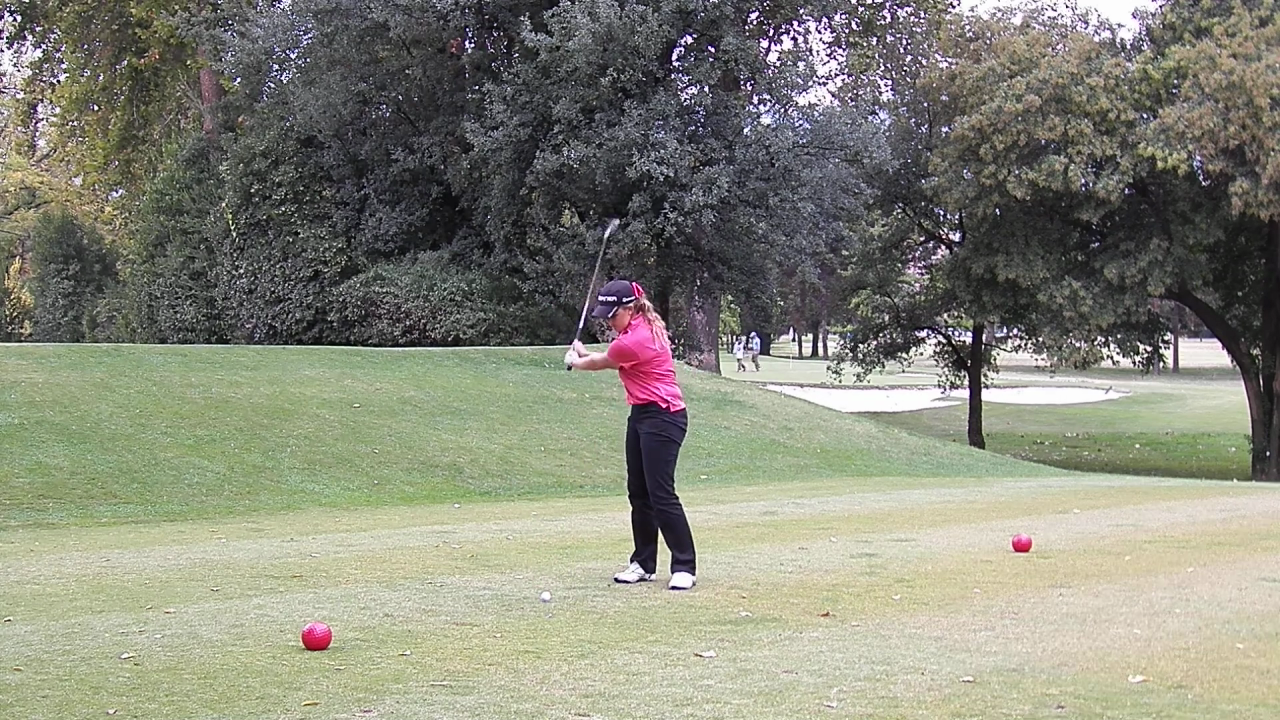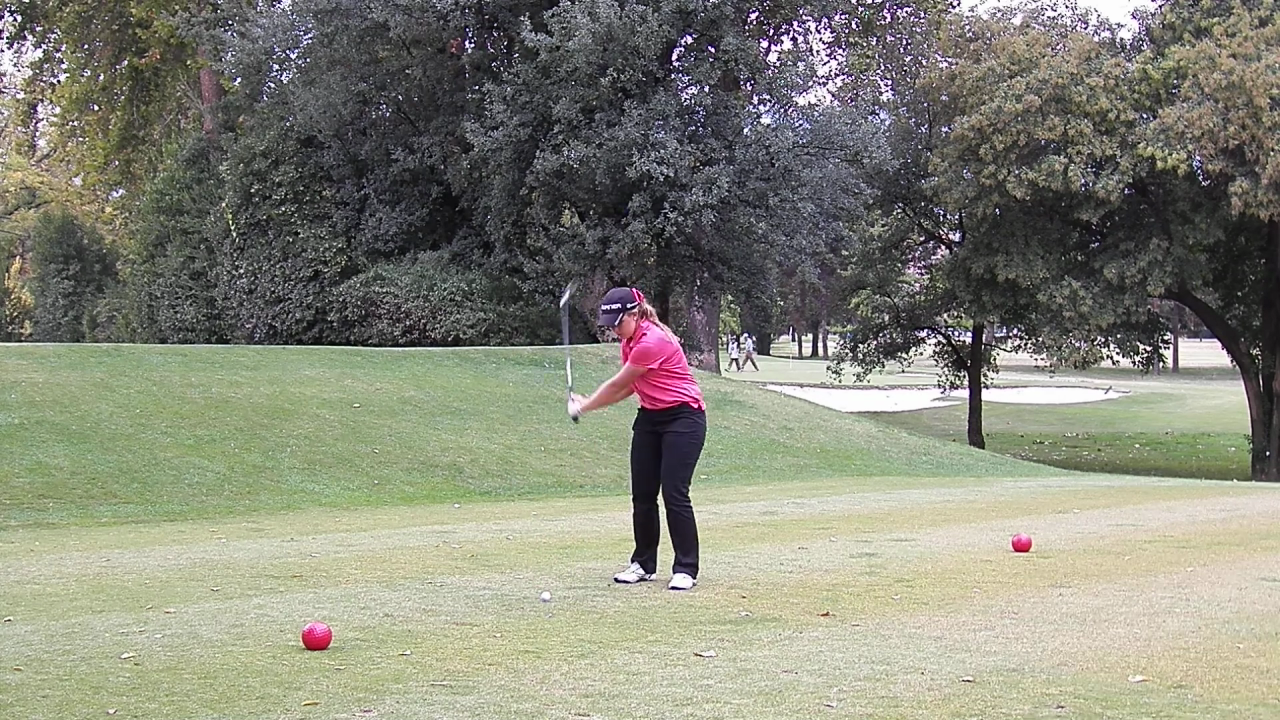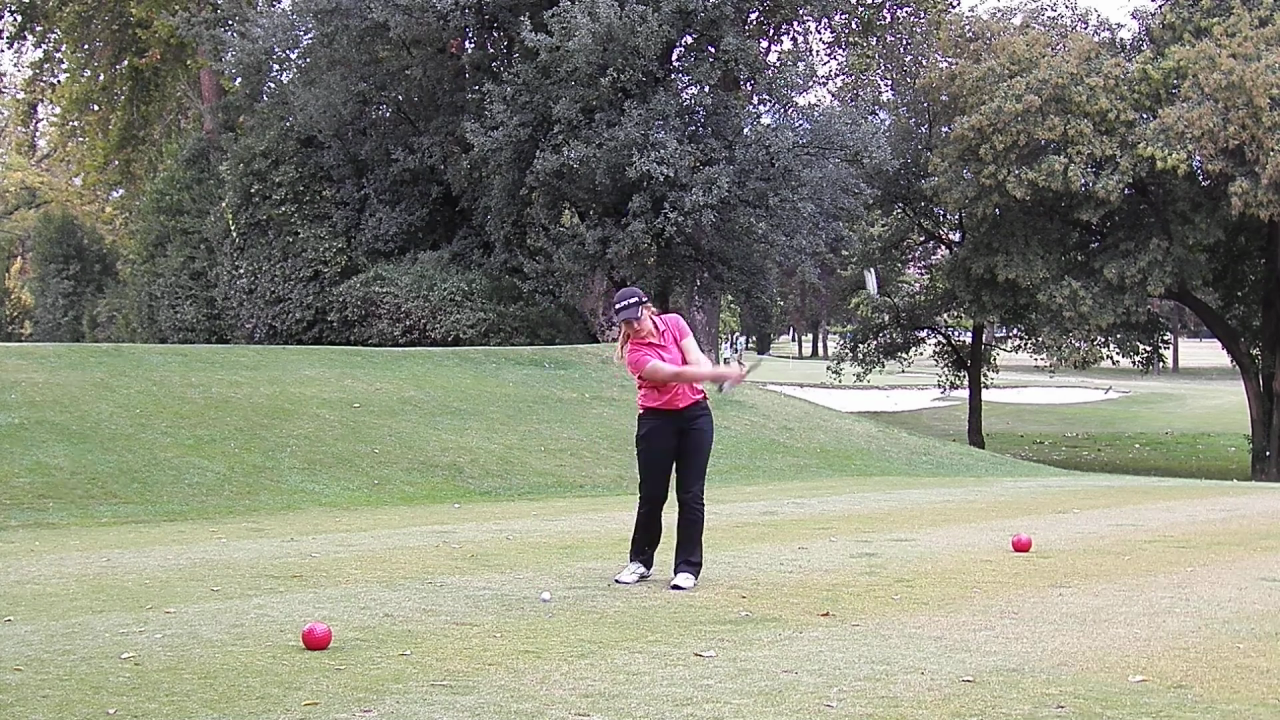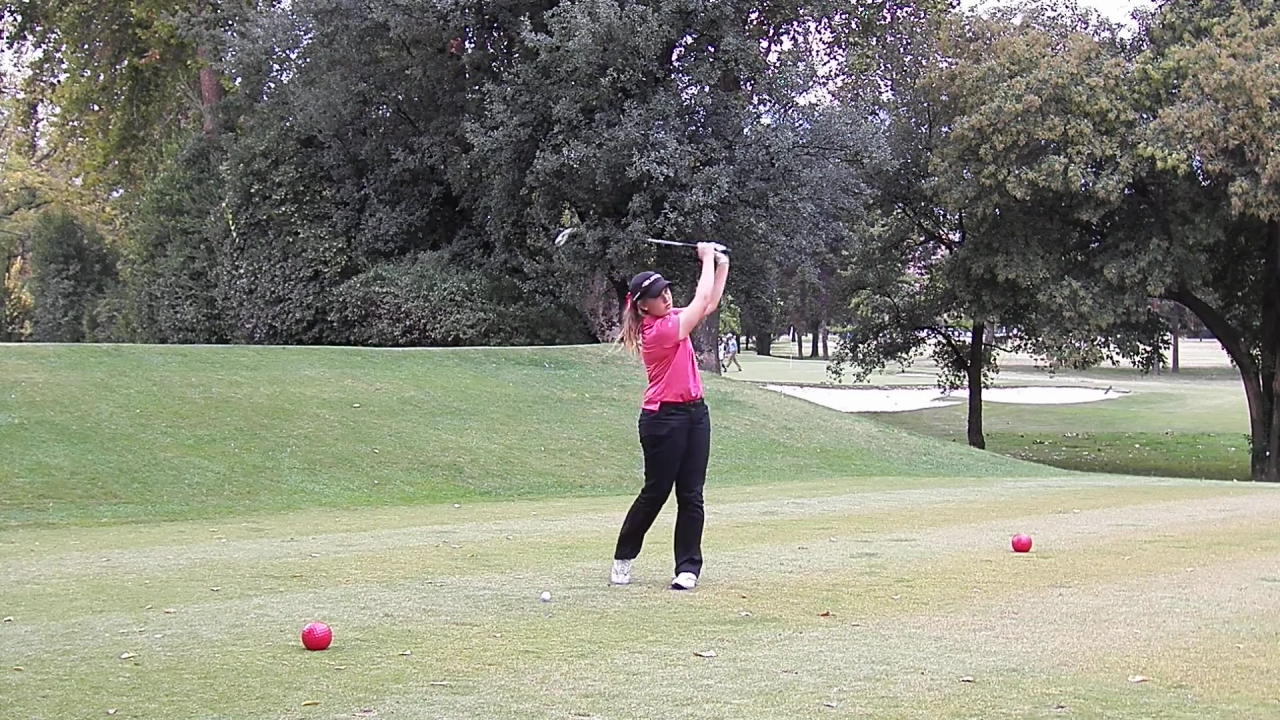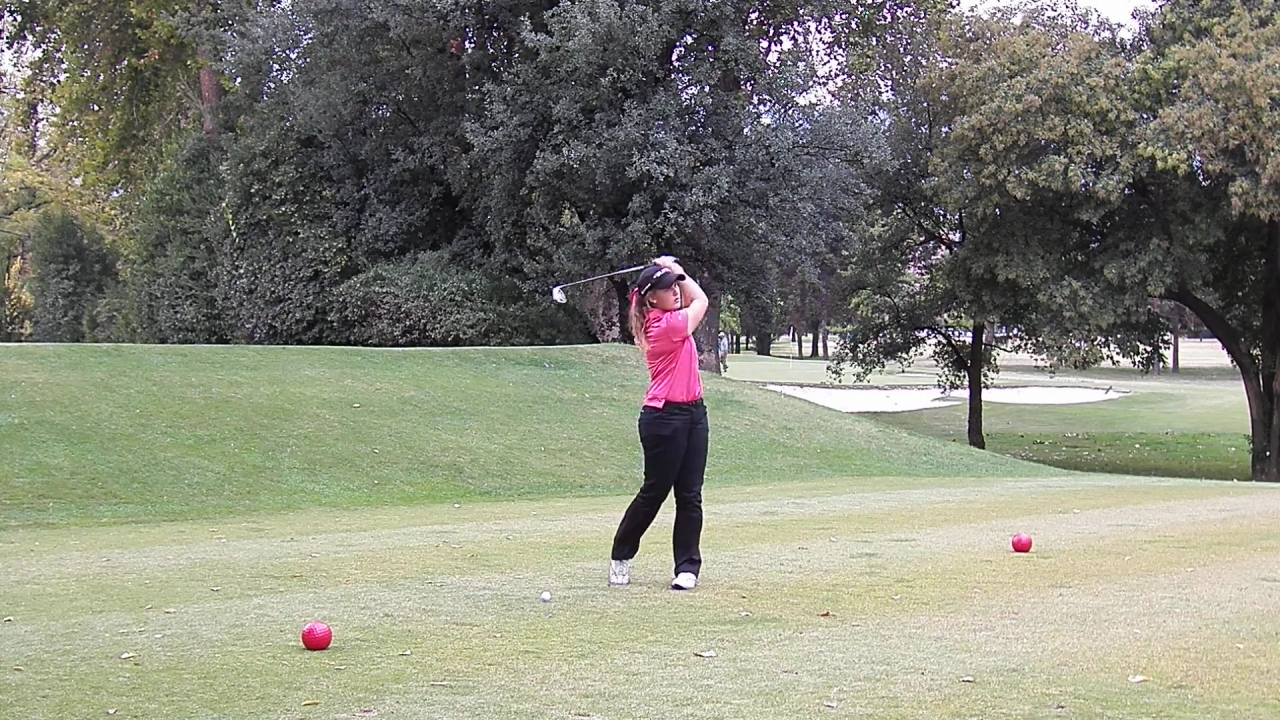
dt=0.3s
person 1, frame 1
left shoulder: (633, 342)
right shoulder: (643, 328)
left elbow: (601, 363)
right elbow: (613, 359)
left wrist: (576, 361)
right wrist: (583, 354)
left hip: (662, 419)
right hip: (643, 416)
left knee: (661, 493)
right knee: (638, 492)
left ankle: (684, 566)
right ankle: (643, 562)
person 1, frame 2
left shoulder: (653, 341)
right shoulder: (631, 342)
left elbow: (618, 385)
right elbow: (626, 389)
left wrist: (585, 406)
right wrist: (588, 402)
left hip: (683, 419)
right hip: (650, 418)
left knee: (674, 494)
right knee: (642, 494)
left ankle: (686, 568)
right ankle: (643, 563)
person 1, frame 3
left shoulder: (672, 323)
right shoulder: (633, 352)
left elbow: (695, 357)
right elbow: (674, 373)
left wrist: (718, 373)
right wrist: (717, 373)
left hip: (695, 415)
right hip: (656, 422)
left knee: (691, 495)
right knee: (651, 495)
left ankle: (687, 567)
right ankle: (640, 561)
person 1, frame 4
left shoulder: (669, 319)
right shoulder: (657, 332)
left elbow: (708, 303)
right elbow: (700, 303)
left wrist: (719, 265)
right wrist: (707, 260)
left hip: (694, 412)
right hip: (664, 418)
left knee: (691, 495)
right knee: (656, 492)
left ankle: (688, 567)
right ankle: (624, 557)
person 1, frame 5
left shoulder: (667, 321)
right shoulder: (668, 325)
left elbow: (695, 301)
right elbow: (702, 302)
left wrist: (677, 273)
right wrist: (678, 271)
left hip: (692, 413)
right hip: (664, 417)
left knee: (690, 495)
right knee: (654, 491)
left ankle: (687, 567)
right ankle: (621, 557)
